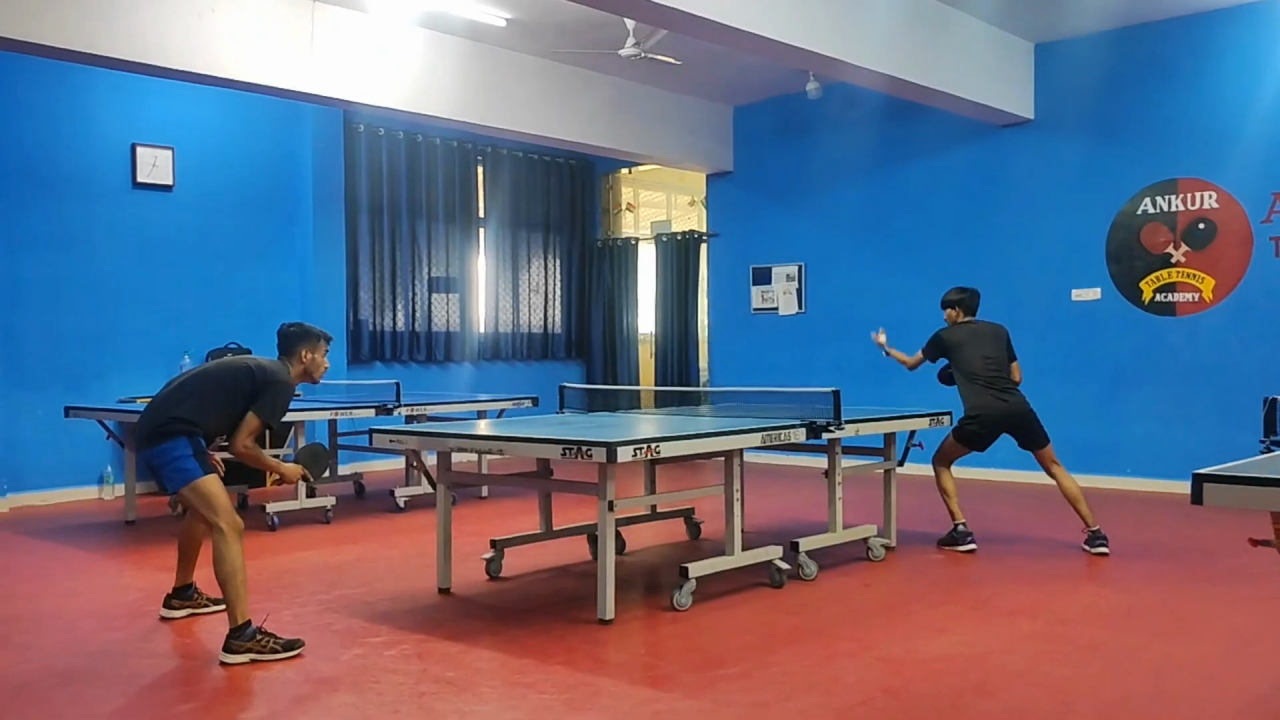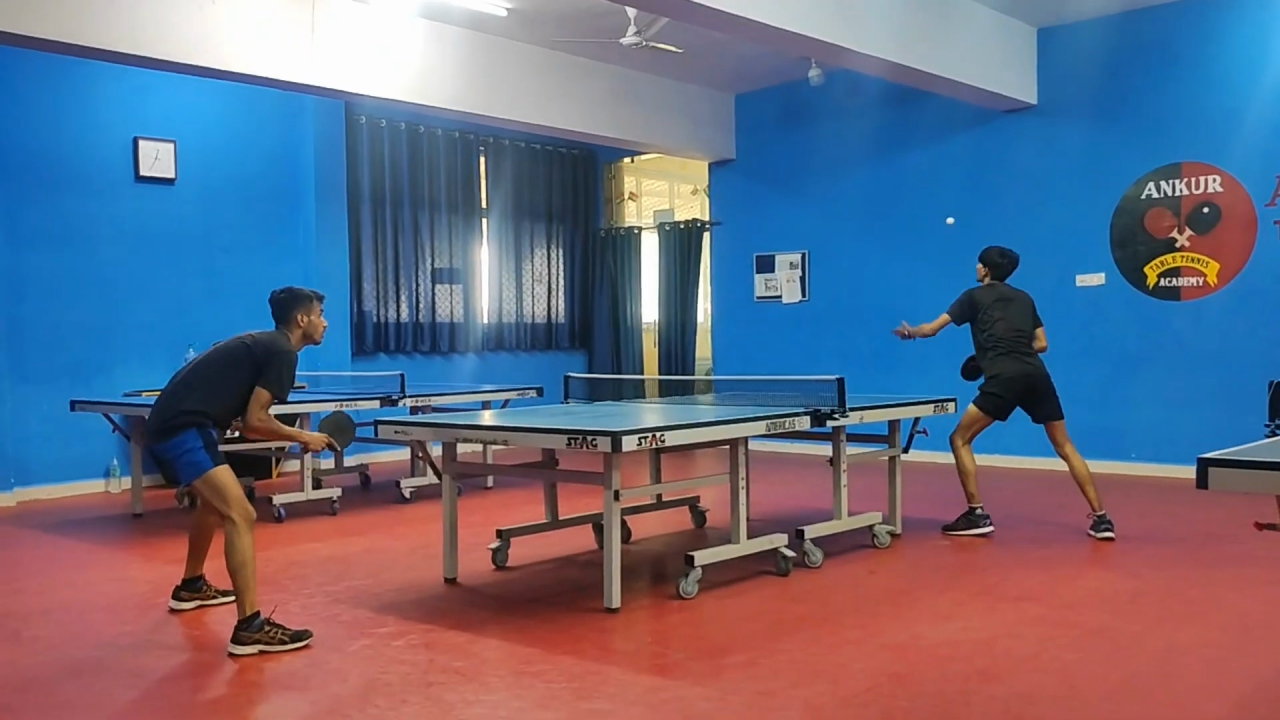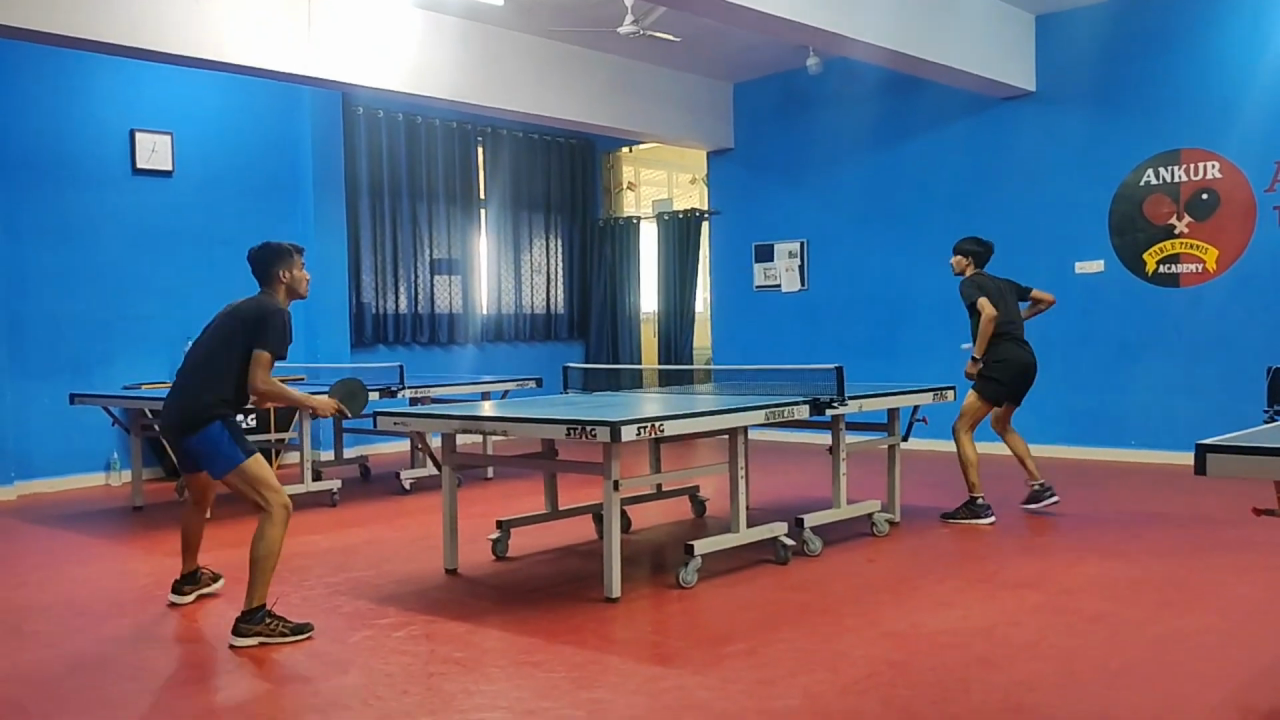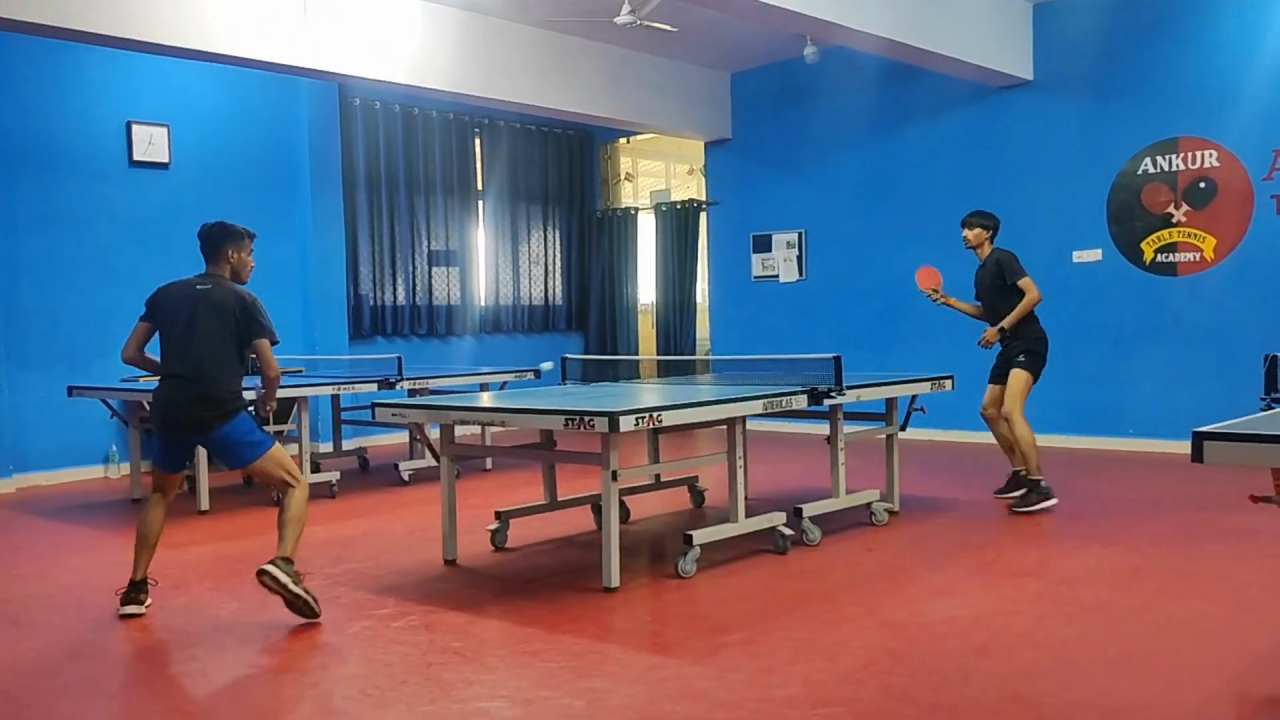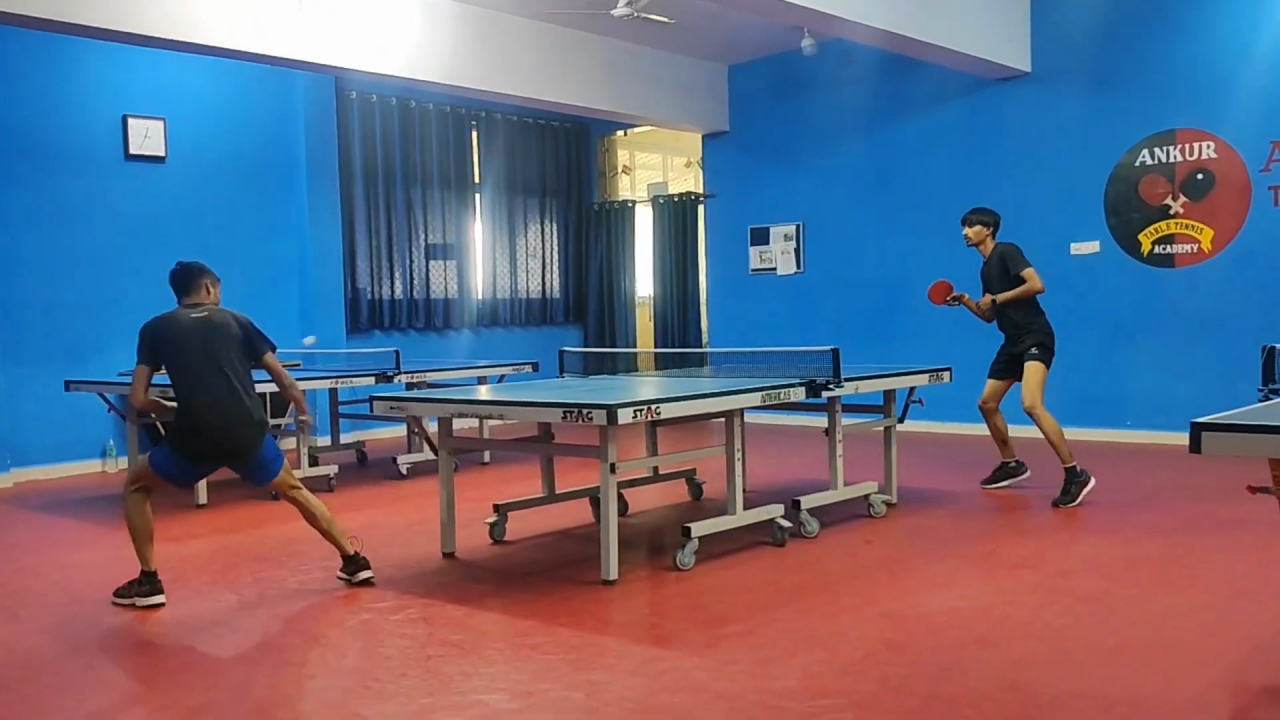
dt=0.4s
person 1, frame 1
left shoulder: (260, 370)
right shoulder: (280, 382)
right elbow: (240, 445)
left wrist: (202, 454)
right wrist: (280, 469)
left hip: (156, 430)
right hip: (170, 437)
left knee: (204, 508)
right knee: (228, 524)
left ankle: (182, 594)
right ankle: (241, 637)
person 1, frame 2
left shoulder: (261, 344)
right shoulder: (282, 353)
right elbow: (254, 420)
left wrist: (277, 431)
right wrist: (303, 437)
left hip: (170, 423)
right hip: (182, 428)
left knee: (216, 500)
right knee: (240, 515)
left ankle: (191, 586)
right ankle: (249, 628)
person 1, frame 3
left shoulder: (240, 310)
right shoulder: (274, 313)
right elbow: (259, 383)
left wrist: (262, 399)
right wrist: (311, 401)
left hip: (177, 415)
right hip: (206, 419)
left knee: (201, 494)
right knee: (276, 506)
left ankle: (188, 577)
right ankle: (252, 618)
person 1, frame 4
left shoulder: (165, 294)
right shoulder: (243, 301)
left elbow: (129, 353)
right elbow: (270, 370)
right wrist: (269, 397)
left hip: (170, 411)
right hip: (221, 412)
left knee: (162, 493)
right knee: (294, 484)
left ankle: (135, 589)
right ankle: (282, 564)
person 1, frame 5
left shoulder: (156, 329)
right shoulder: (236, 321)
left elbow: (136, 396)
right elbow: (282, 374)
right wrist: (299, 402)
left hip: (192, 437)
right hip: (247, 433)
left knee: (136, 488)
right knee: (296, 492)
left ankle: (148, 582)
right ankle: (354, 561)
person 2, frame 1
left shoulder: (946, 336)
right shoulder: (999, 331)
left elbow: (912, 364)
left wrist: (887, 349)
left hip: (983, 414)
right hip: (1018, 408)
left knee: (941, 463)
right knee: (1054, 467)
left ankle: (961, 531)
right ankle: (1094, 533)
person 2, frame 2
left shoulder: (974, 296)
right shoulder: (1024, 299)
left elbow: (933, 329)
right elbow: (1041, 344)
left wrist: (909, 332)
left hip: (1003, 379)
right hip: (1036, 375)
left knee: (960, 440)
right knee: (1065, 447)
left ankle: (977, 514)
right ankle: (1100, 518)
person 2, frame 3
left shoulder: (969, 283)
right shoulder: (1003, 283)
left elbow: (989, 313)
right elbow: (1049, 300)
left wrist: (975, 357)
left hip: (1005, 364)
right hip: (1025, 362)
left knee: (962, 428)
right knee: (1001, 424)
left ankle: (978, 504)
right ankle: (1040, 487)
person 2, frame 4
left shoulder: (1003, 258)
right shoulder: (981, 269)
left elbow: (1033, 295)
right elbow: (984, 311)
left wrist: (1001, 327)
right wrist: (946, 299)
left hip: (1028, 343)
right hip: (1011, 347)
left knee: (1010, 412)
right knee: (990, 411)
left ankle: (1040, 487)
right ankle: (1022, 474)
person 2, frame 5
left shoulder: (1007, 251)
right shoulder: (986, 269)
left elbow: (1037, 285)
right elbow: (989, 315)
left wrist: (997, 298)
right wrist: (965, 300)
left hip: (1035, 337)
right hip: (1013, 342)
left knee: (1032, 404)
right knee: (987, 403)
left ankle: (1075, 475)
right ankle: (1012, 465)
